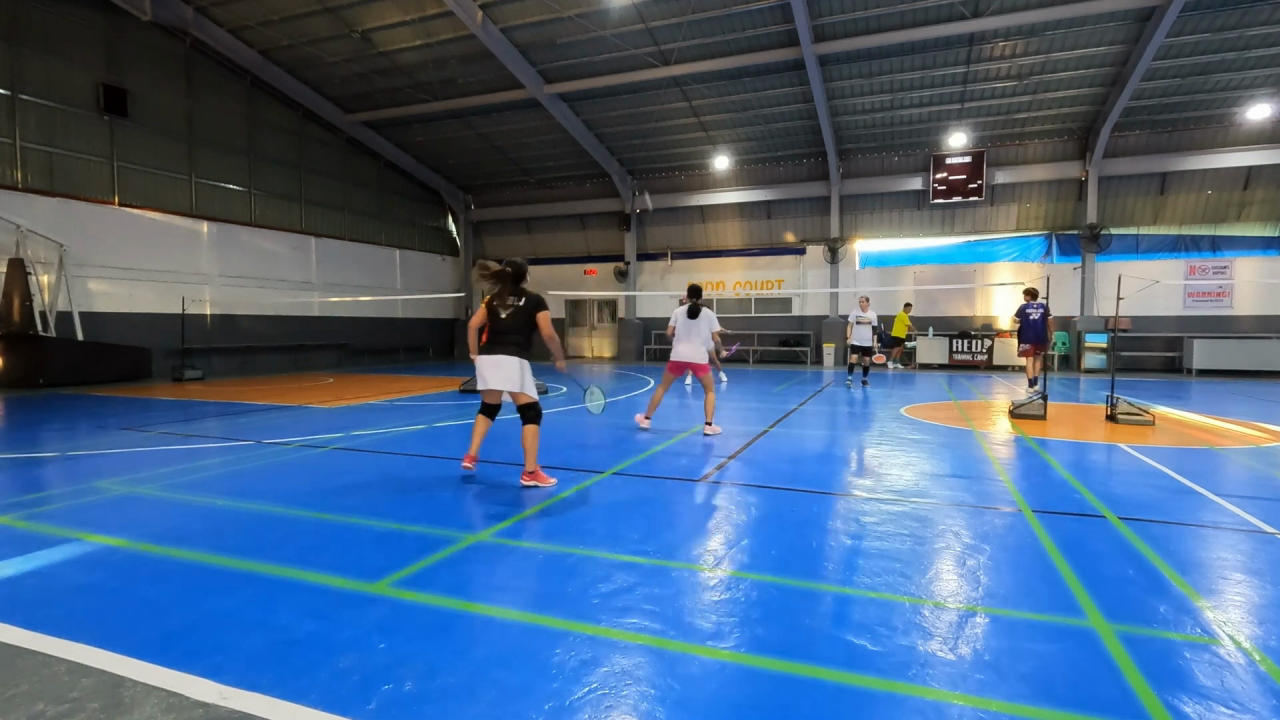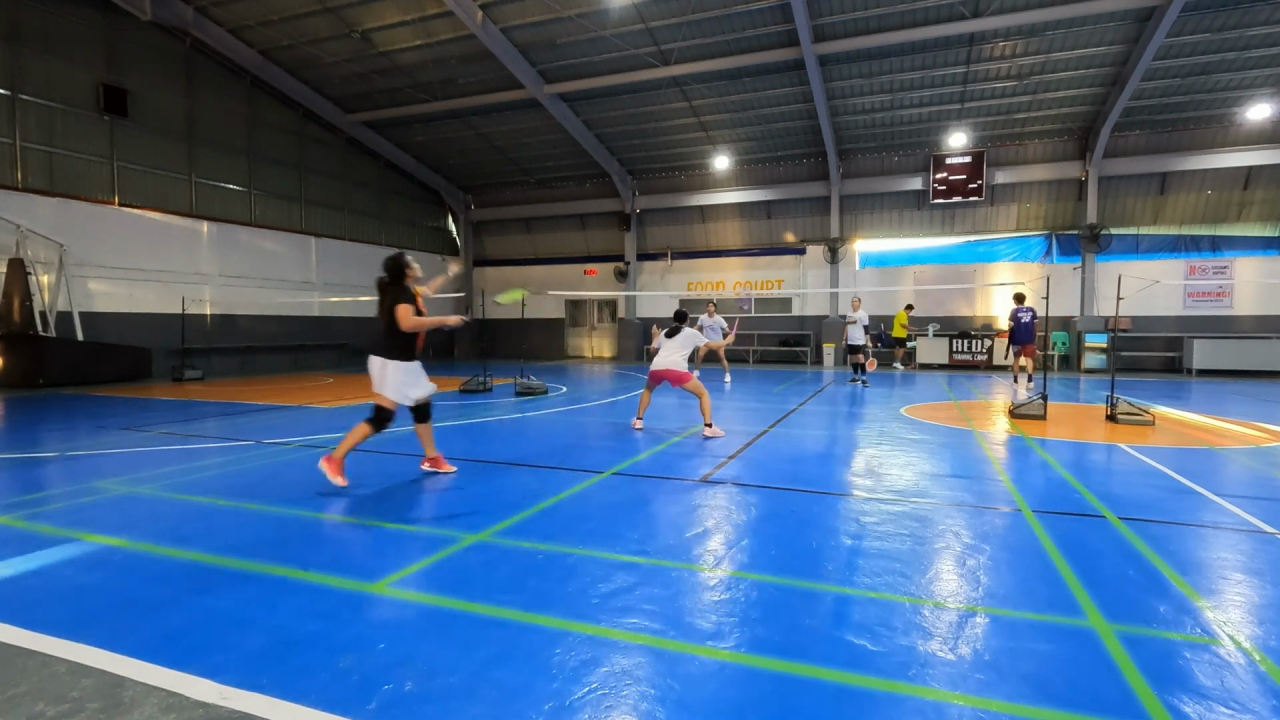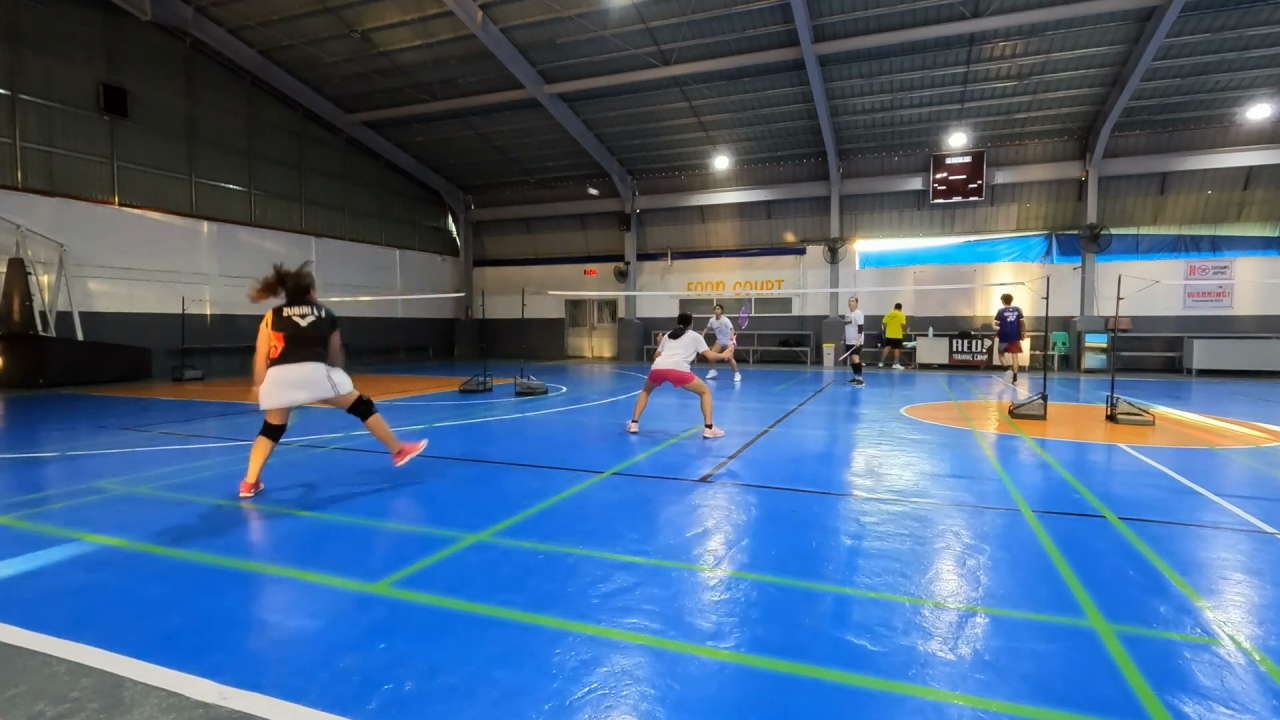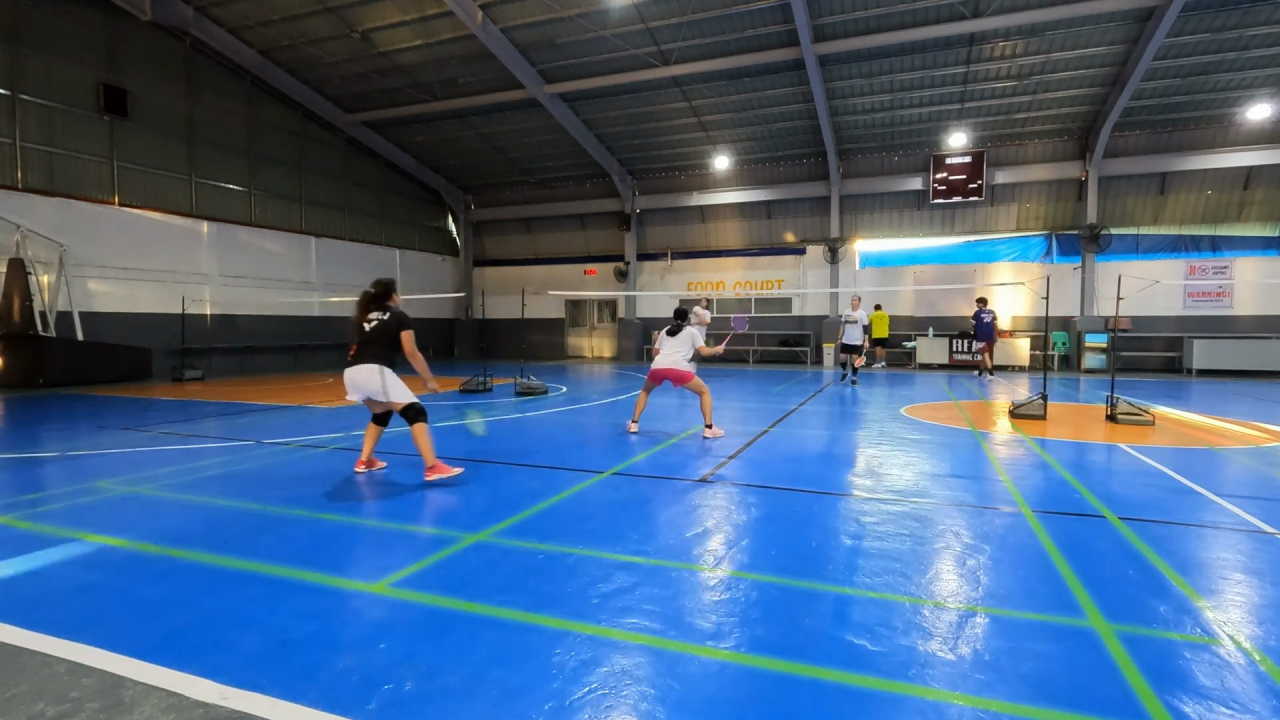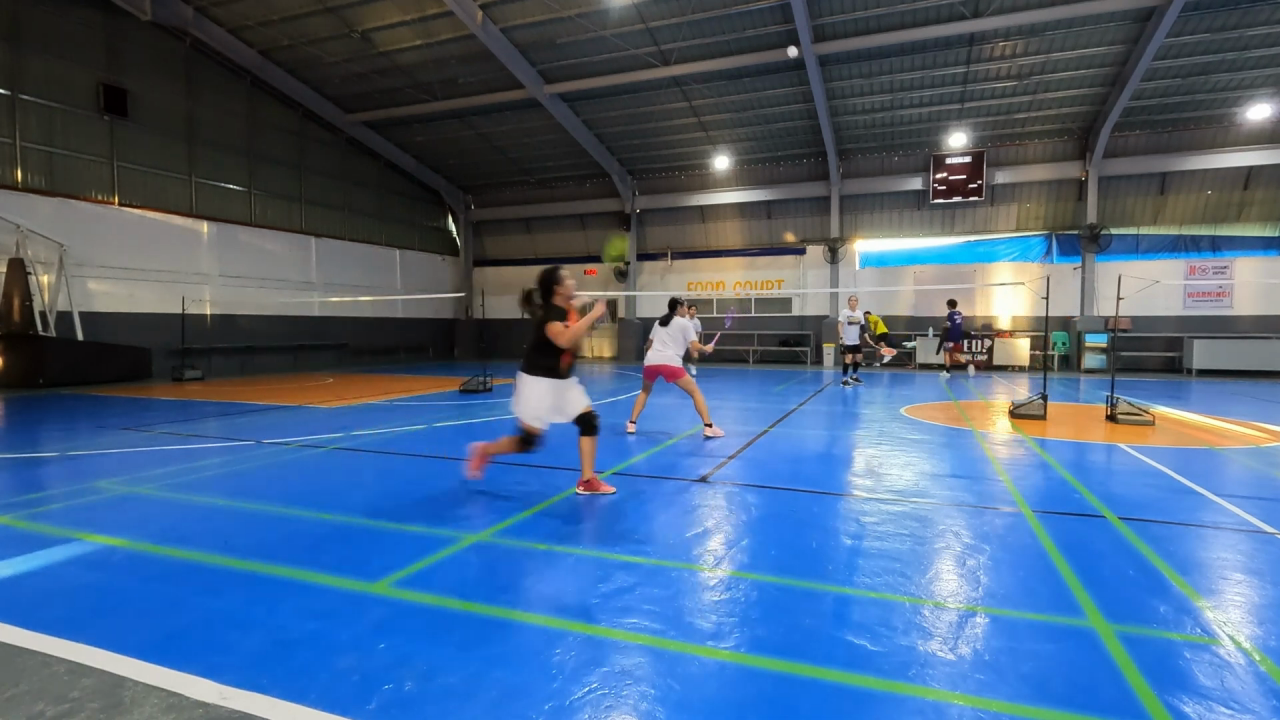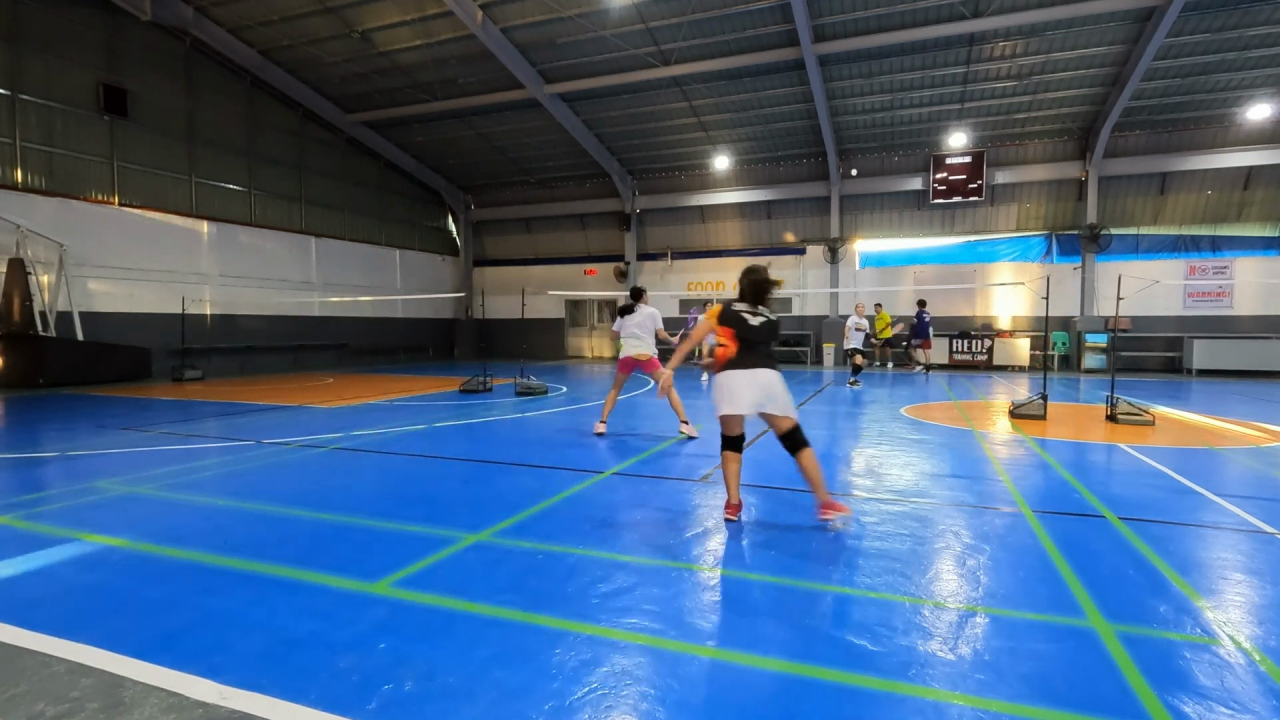
dt=0.7s
person 1, frame 1
left shoulder: (493, 298)
right shoulder: (535, 300)
left elbow: (473, 326)
right elbow: (548, 333)
left wrist: (474, 353)
right wrist: (559, 359)
left hip: (487, 359)
right hip: (513, 361)
left knee: (489, 408)
right knee: (531, 413)
left ankle: (471, 456)
right ankle: (531, 472)
person 1, frame 2
left shoulder: (409, 292)
right shoulder: (400, 294)
left elbow: (428, 290)
right elbow: (408, 324)
left wrist: (449, 275)
right wrist: (445, 320)
left hip: (408, 363)
right hip: (390, 363)
left knee: (423, 408)
right knee: (382, 418)
left ankle: (432, 458)
right ankle: (334, 460)
person 1, frame 3
left shoulder: (272, 316)
right shoulder: (325, 314)
left elbow: (261, 355)
right elbow: (335, 351)
left wrist: (258, 385)
right wrist: (337, 367)
left hip: (279, 375)
right hip: (314, 370)
left knee: (272, 430)
right knee: (363, 407)
left ankle: (249, 482)
right ankle: (399, 450)
person 1, frame 4
left shoulder: (366, 317)
right shoulder: (400, 318)
right elbow: (411, 353)
right wrist: (429, 380)
left hip: (353, 372)
right hip: (376, 371)
left knee: (382, 413)
right knee: (415, 413)
left ankle: (365, 460)
right ankle: (433, 467)
person 1, frame 5
left shoulder: (566, 308)
right shoulder: (550, 313)
right elbow: (565, 340)
right wrist: (593, 315)
left hip: (561, 380)
right hip: (537, 381)
left knee: (589, 421)
right knee: (529, 440)
left ankle: (588, 481)
right ankle: (482, 452)
person 1, frame 6
left shoulder: (723, 310)
right shoulder: (771, 319)
left elbow: (692, 339)
left wrist: (669, 369)
left hip: (731, 379)
right hip: (766, 377)
left knee: (732, 442)
right knee: (795, 441)
left ankle: (732, 503)
right ankle: (827, 503)
